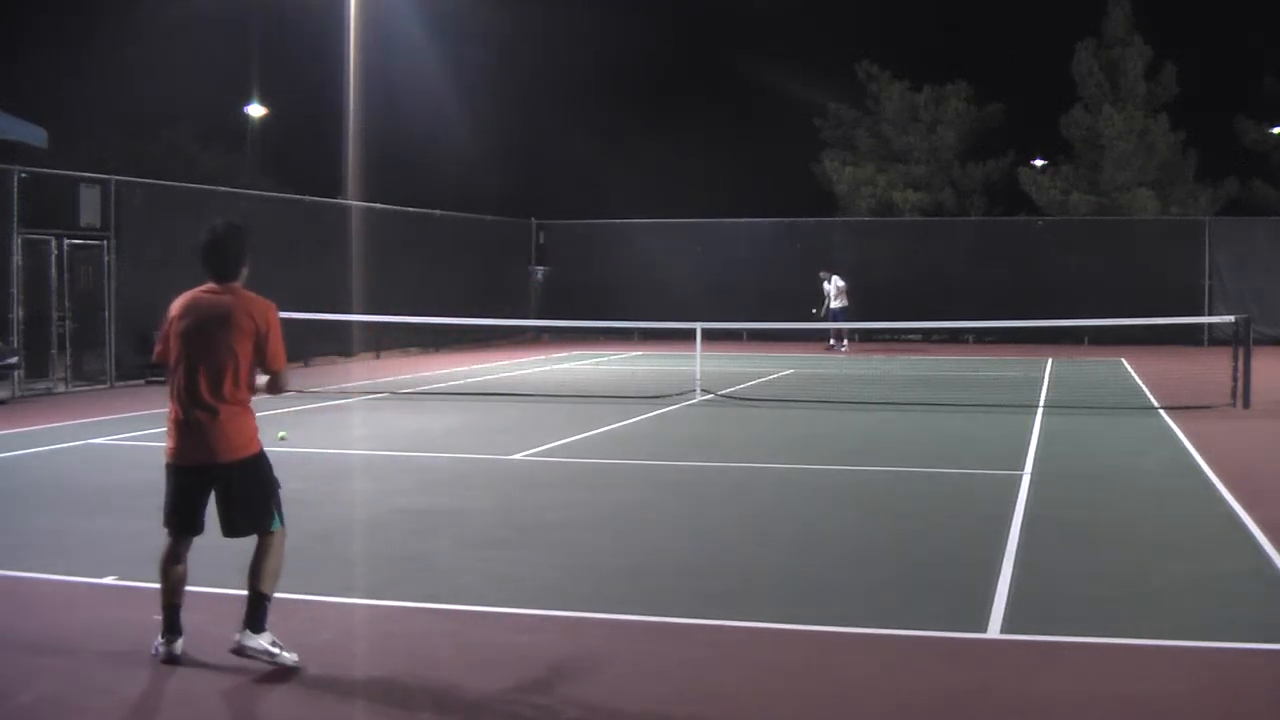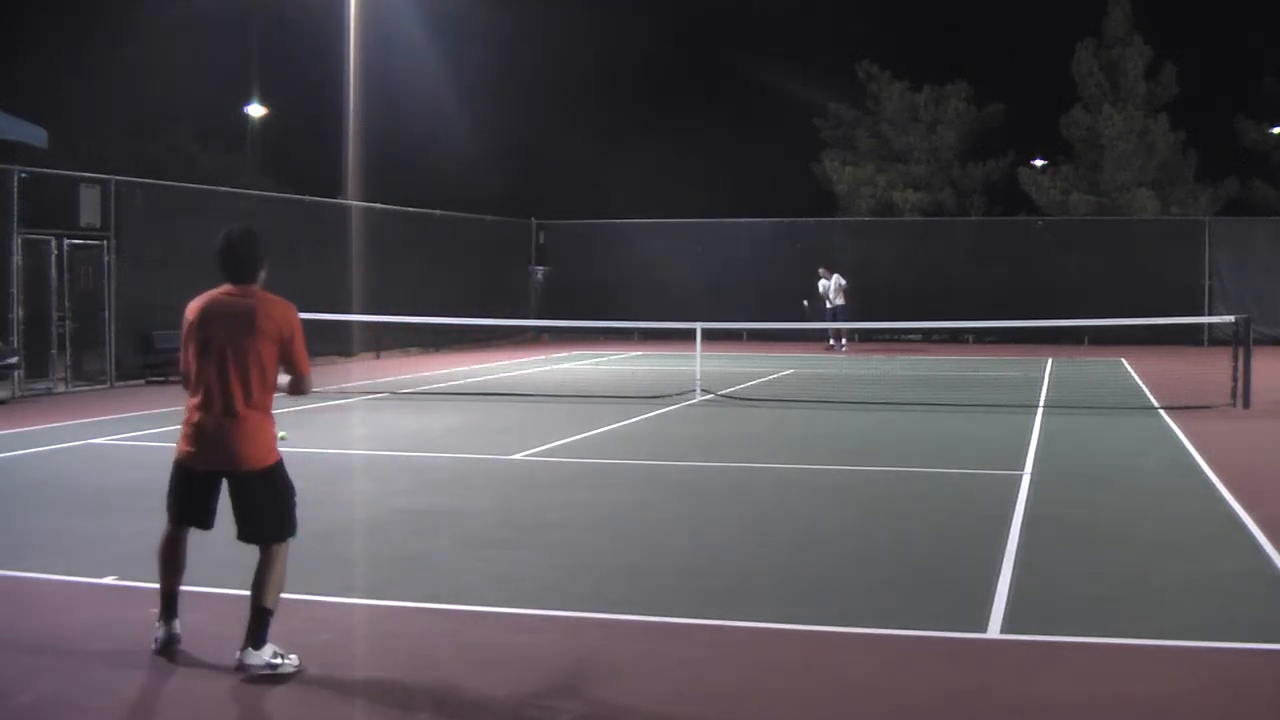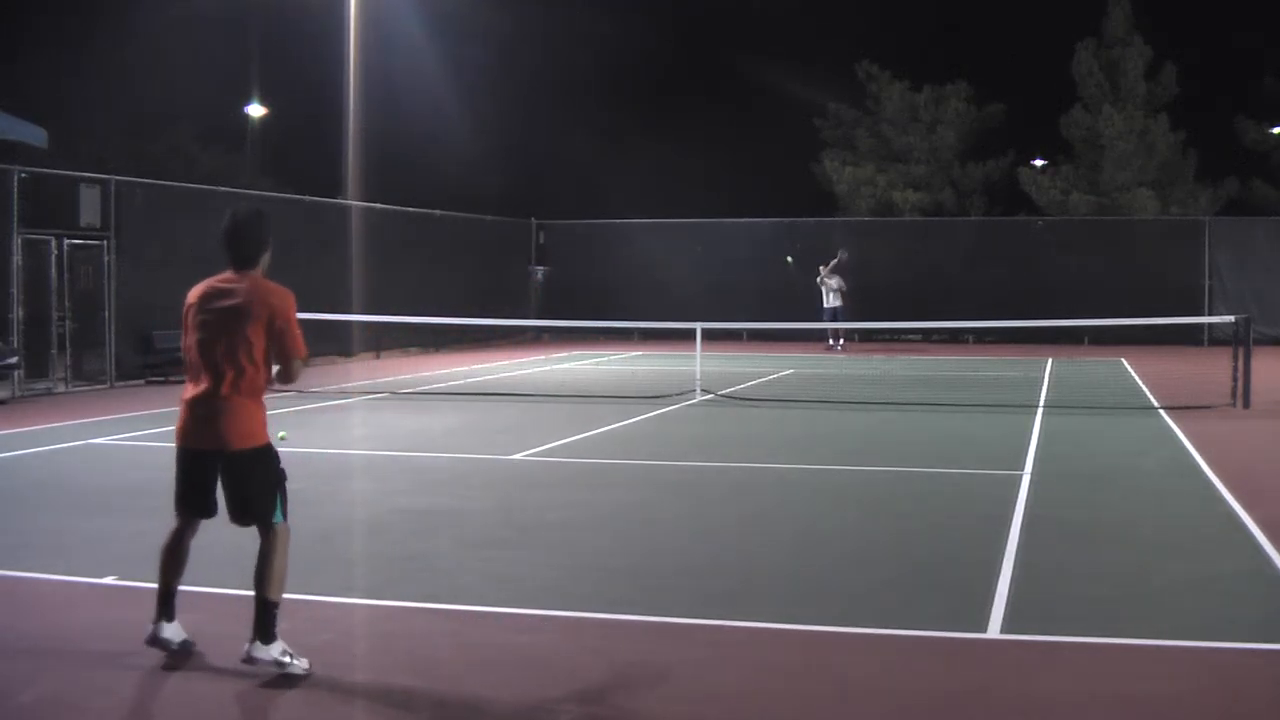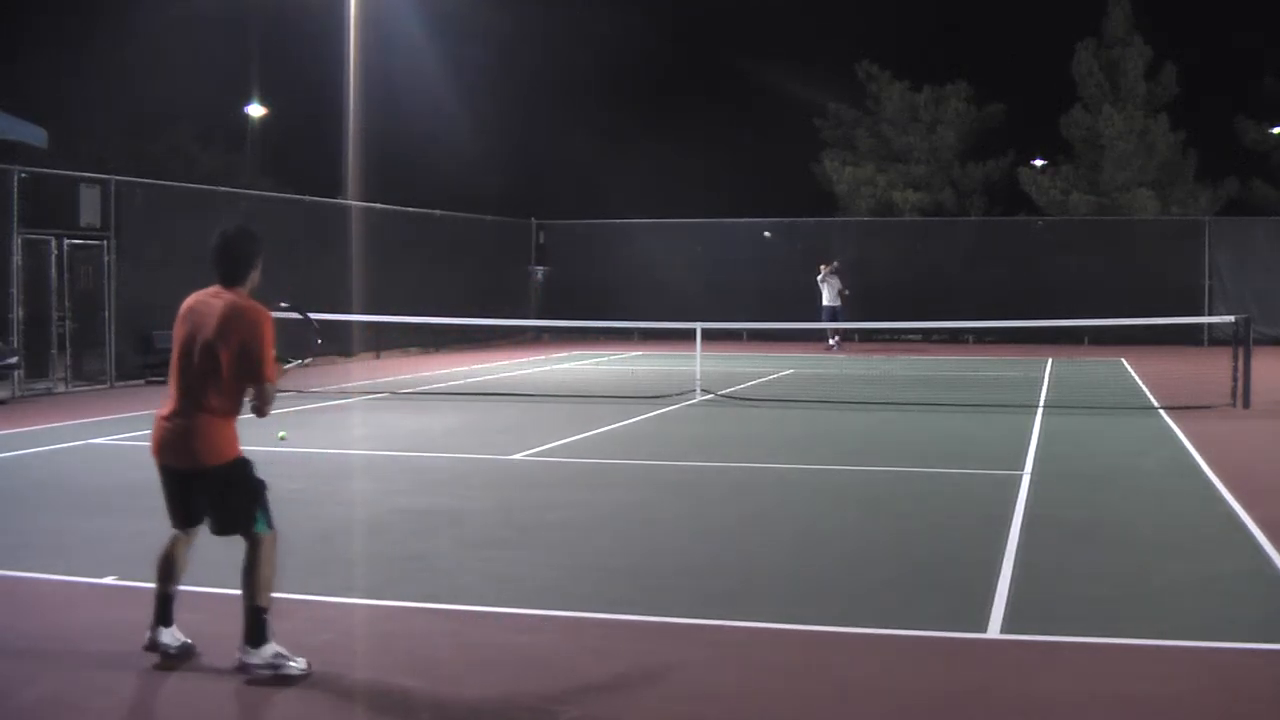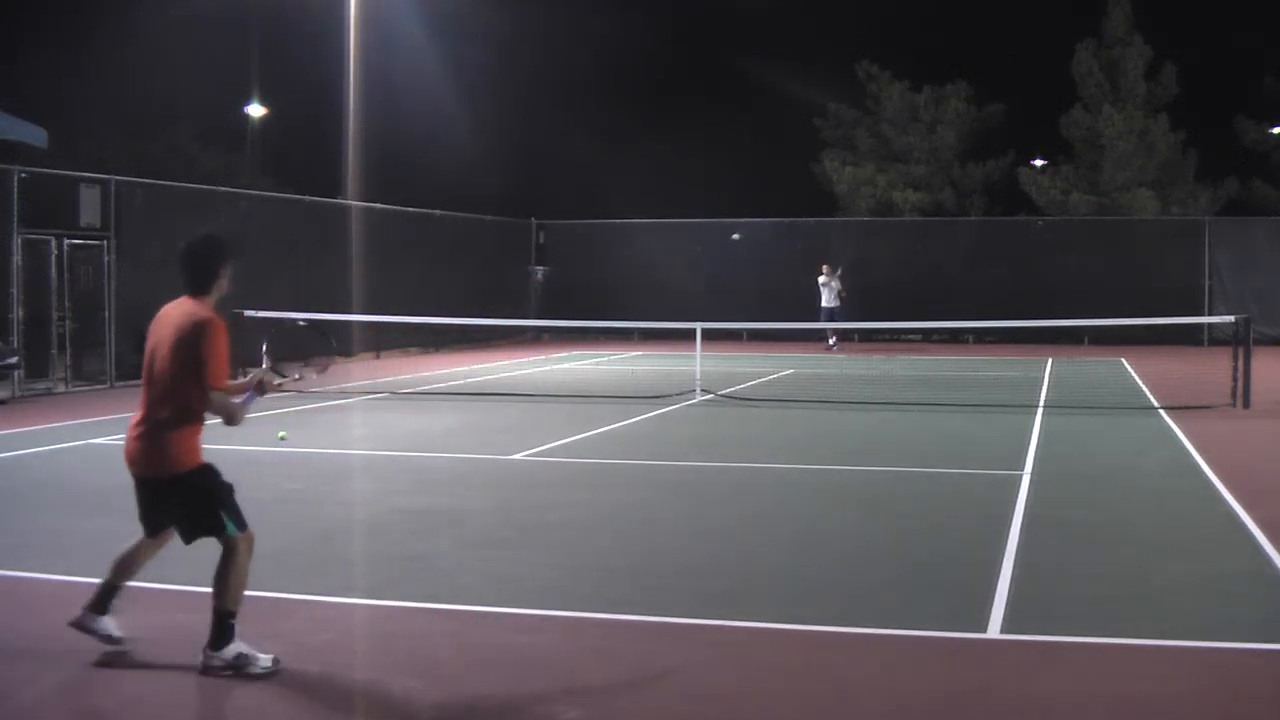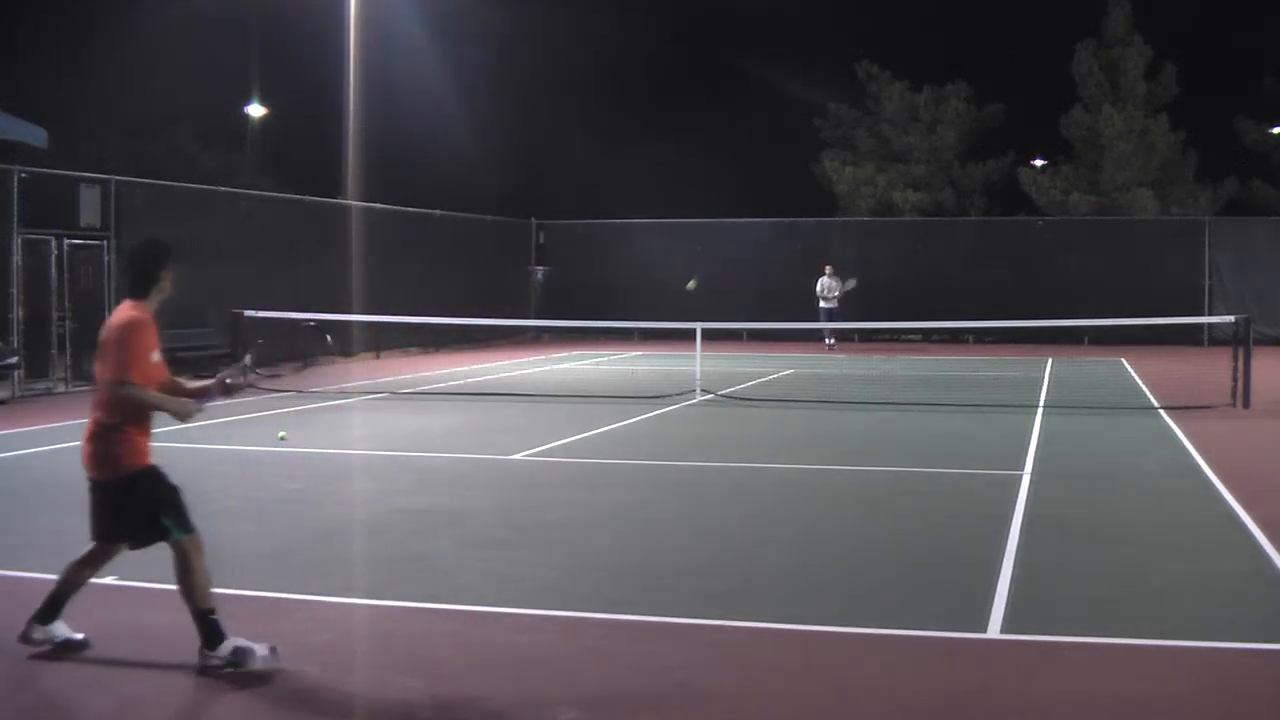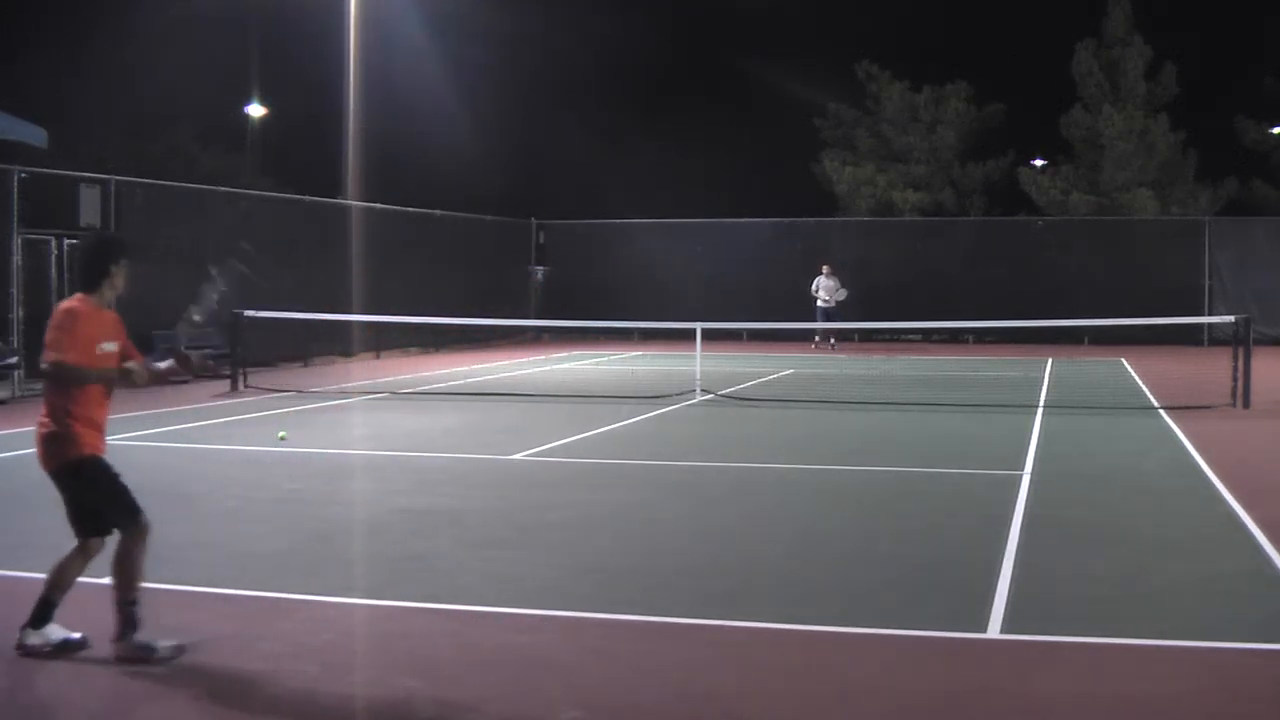
dt=0.2s
person 1, frame 1
left shoulder: (180, 306)
right shoulder: (259, 311)
left elbow: (166, 366)
right elbow: (279, 383)
left hip: (184, 443)
right hip: (235, 444)
left knee: (178, 539)
right knee: (272, 533)
left ankle: (170, 637)
right ankle: (254, 631)
person 1, frame 2
left shoulder: (197, 309)
right shoulder: (280, 313)
left elbow: (188, 375)
right elbow: (302, 384)
left hip: (198, 442)
right hip: (253, 447)
left knee: (176, 529)
right knee: (276, 545)
left ankle: (168, 624)
right ankle: (256, 648)
person 1, frame 3
left shoulder: (198, 294)
right shoulder: (276, 298)
left elbow: (190, 360)
right elbow: (291, 372)
left hip: (193, 425)
right hip: (242, 432)
left knee: (187, 523)
right knee: (276, 531)
left ankle: (163, 623)
right ankle: (264, 642)
person 1, frame 4
left shoulder: (190, 305)
right shoulder: (254, 317)
right elbow: (263, 395)
right wrist: (260, 403)
left hip: (168, 437)
right hip: (212, 445)
left knee: (184, 530)
right knee: (263, 537)
left ankle: (162, 629)
right ankle: (256, 647)
person 1, frame 5
left shoulder: (169, 313)
right shoulder: (208, 324)
right elbow: (211, 401)
left wrist: (242, 385)
right wrist: (236, 409)
left hip: (143, 447)
right hip: (175, 454)
left knee: (158, 533)
right knee: (239, 540)
left ankle: (98, 612)
right ankle: (222, 647)
person 1, frame 6
left shoulder: (130, 319)
right shoulder: (135, 324)
left elbow: (161, 385)
right elbow: (123, 391)
left wrist: (212, 386)
right wrist: (175, 407)
left hip: (105, 453)
right hip: (122, 454)
left knee: (110, 544)
right knee: (188, 541)
left ankle: (43, 622)
right ankle: (215, 645)
person 1, frame 7
left shoulder: (109, 319)
right shoulder: (72, 314)
left elbow: (138, 369)
right elbow: (52, 370)
left wrist: (170, 366)
right wrist: (109, 375)
left hip: (81, 445)
right hip: (70, 445)
left knee: (92, 540)
right knee: (135, 527)
left ankle: (37, 629)
right ankle: (130, 634)
